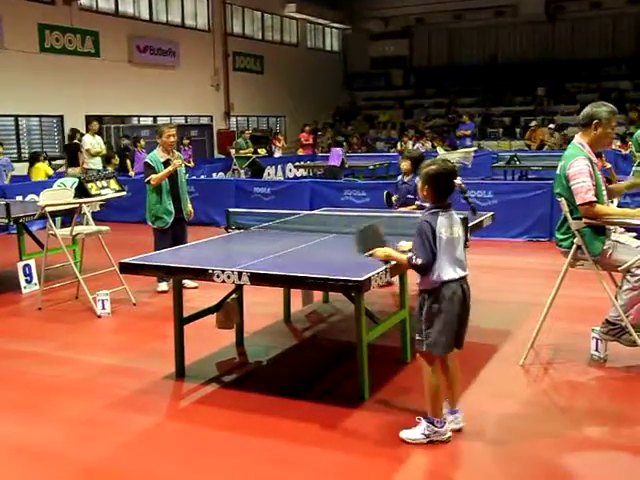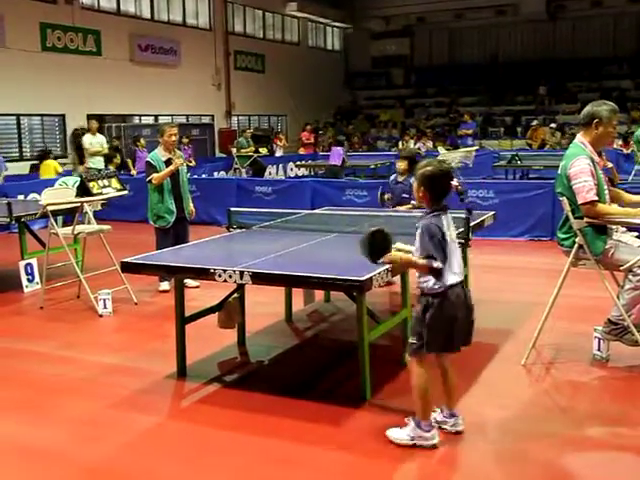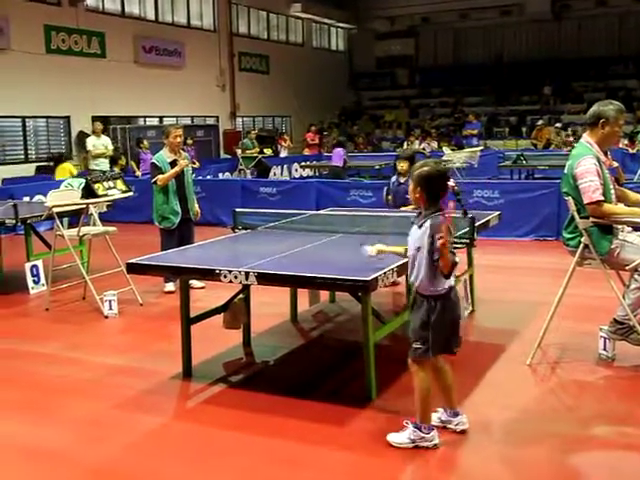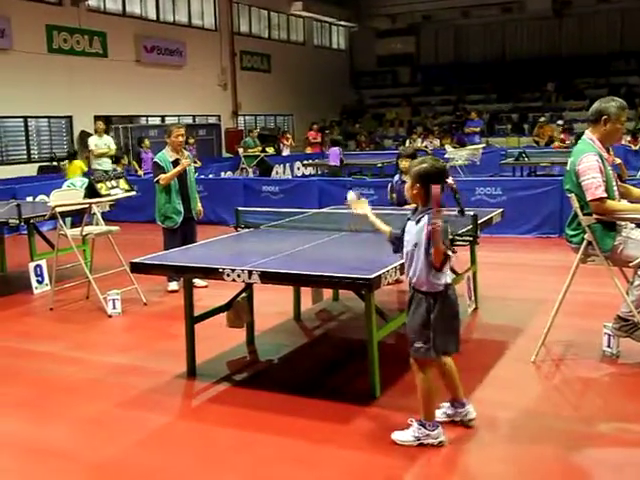
dt=0.2s
person 1, frame 1
left shoulder: (427, 222)
right shoulder: (454, 217)
left elbow: (421, 264)
left wrist: (391, 254)
right wrist: (414, 247)
left hip: (438, 294)
right hip: (458, 288)
left knee: (427, 358)
right knee: (444, 354)
left ankle: (436, 423)
right ankle: (452, 412)
person 1, frame 2
left shoulder: (429, 225)
right shoulder: (442, 218)
left elbow: (434, 268)
left wrist: (404, 259)
right wrist: (407, 249)
left hip: (437, 299)
right hip: (454, 294)
left knee: (416, 358)
right knee: (440, 356)
left ankle: (423, 428)
right ankle: (450, 416)
person 1, frame 3
left shoulder: (438, 224)
right shoulder: (423, 221)
left elbow: (445, 270)
right elbow: (416, 252)
left wrist: (445, 250)
right wrist: (385, 249)
left hip: (434, 300)
right hip: (426, 297)
left knee: (419, 362)
right knee: (435, 359)
left ankle: (423, 430)
right ankle: (453, 415)
person 1, frame 4
left shoulder: (431, 221)
right shoulder: (417, 217)
left elbow: (439, 262)
right elbow: (398, 240)
left wrist: (437, 242)
right wrist: (369, 215)
left hip: (431, 297)
right hip: (429, 294)
left knee: (421, 360)
right knee: (438, 354)
left ankle: (428, 428)
right ankle: (460, 407)
person 2, frame 1
left shoulder: (585, 155)
right shoulder: (579, 160)
left elbow: (603, 193)
right elbow: (588, 208)
left hip: (593, 233)
right hip: (583, 239)
right ankle: (614, 325)
person 2, frame 2
left shoulder: (588, 154)
right shoulder: (580, 160)
left elbow: (608, 194)
right elbow: (590, 208)
left hip: (596, 233)
right hip: (586, 239)
right ankle: (616, 325)
person 2, frame 3
left shoulder: (594, 154)
right shoulder: (586, 159)
left elbow: (614, 192)
right elbow: (595, 207)
left hip: (602, 232)
right hip: (591, 238)
person 2, frame 4
left shoulder: (596, 151)
right shoulder: (589, 156)
left elbow: (617, 189)
right elbow: (598, 204)
left hip: (605, 229)
right hip: (594, 235)
person 3, frame 1
left shoulder: (178, 156)
right shoulder: (151, 159)
right elbow: (153, 181)
left wrist: (188, 203)
right wrist: (170, 168)
left hip: (179, 209)
right hip: (162, 209)
left knee: (181, 245)
right knee: (163, 247)
right ankle: (162, 280)
person 3, frame 2
left shoulder: (180, 155)
right shoulder: (153, 158)
right elbow: (155, 180)
left wrist: (189, 203)
right wrist: (172, 167)
left hip: (181, 208)
right hip: (164, 208)
left knee: (182, 244)
right knee: (164, 246)
right ankle: (164, 279)
person 3, frame 3
left shoulder: (185, 157)
right shoulder: (158, 159)
right elbow: (160, 181)
left wrist: (195, 203)
right wrist: (177, 169)
left hip: (186, 209)
right hip: (169, 210)
left knee: (188, 245)
right knee: (169, 247)
right ankle: (169, 280)
person 3, frame 4
left shoulder: (188, 156)
right shoulder: (160, 159)
right elbow: (162, 181)
left wrist: (197, 202)
right wrist: (179, 168)
left hip: (189, 208)
right hip: (172, 209)
left knee: (190, 244)
right knee: (173, 246)
right ankle: (173, 279)
